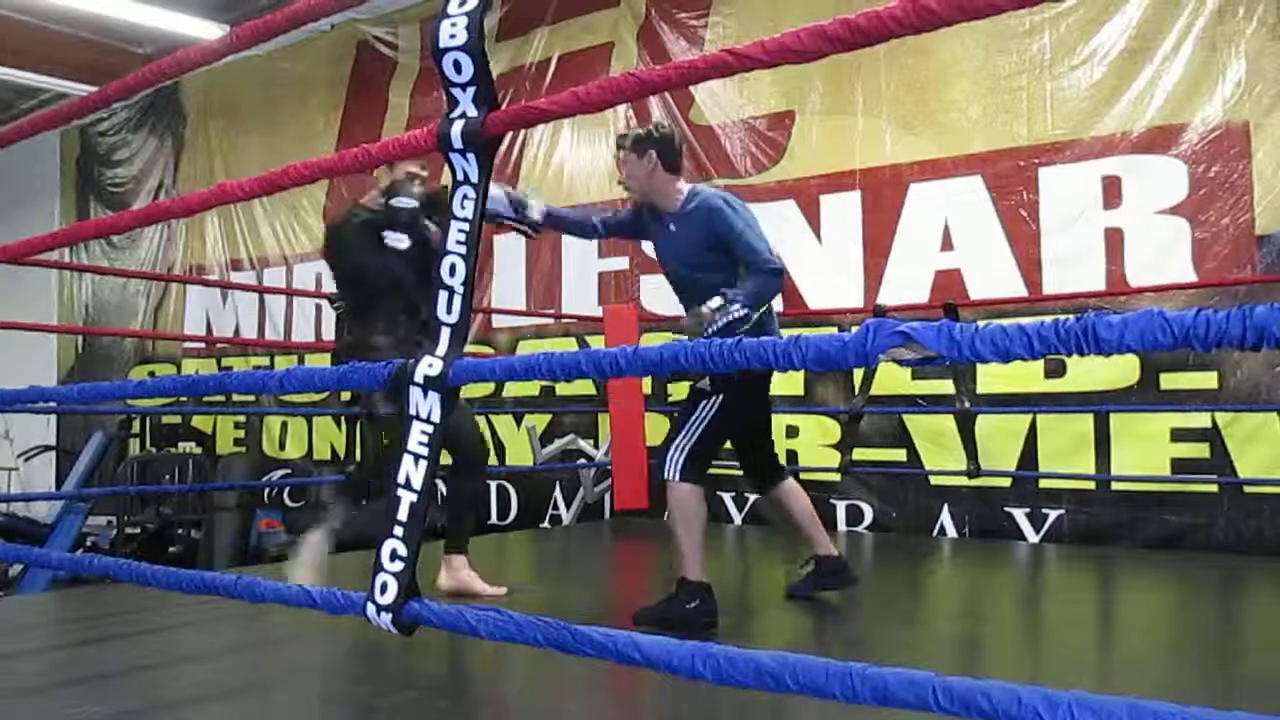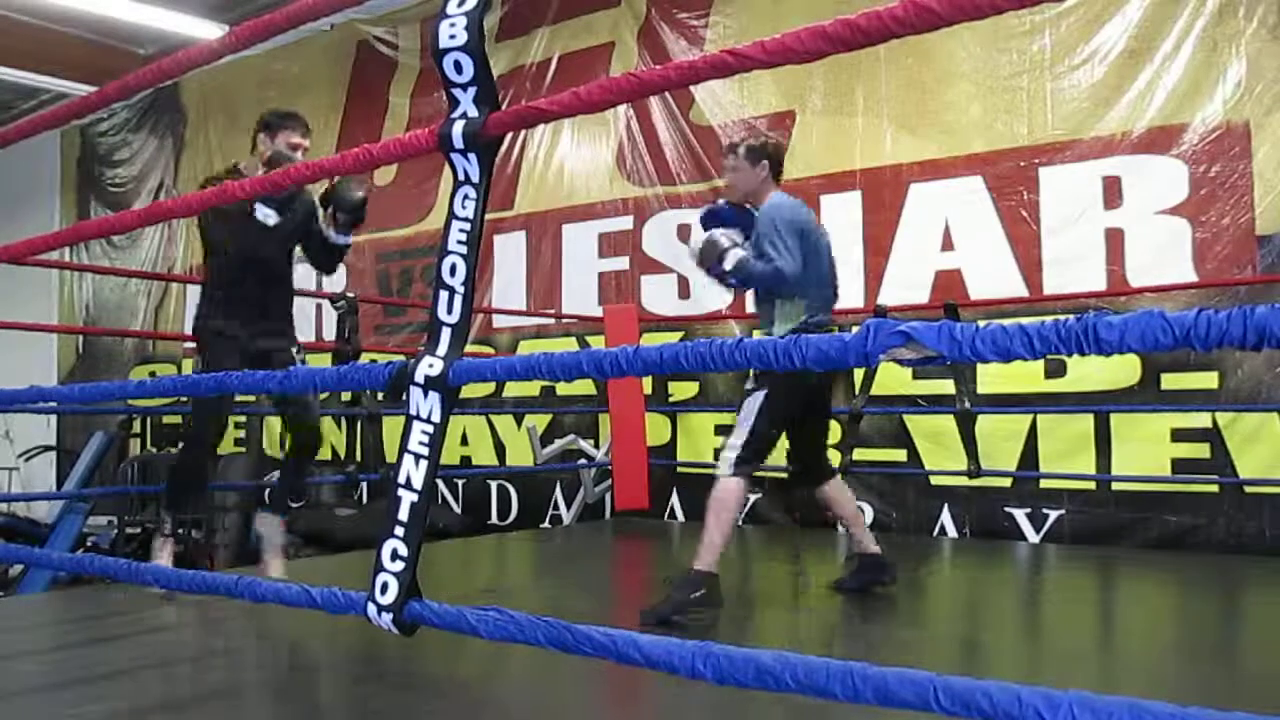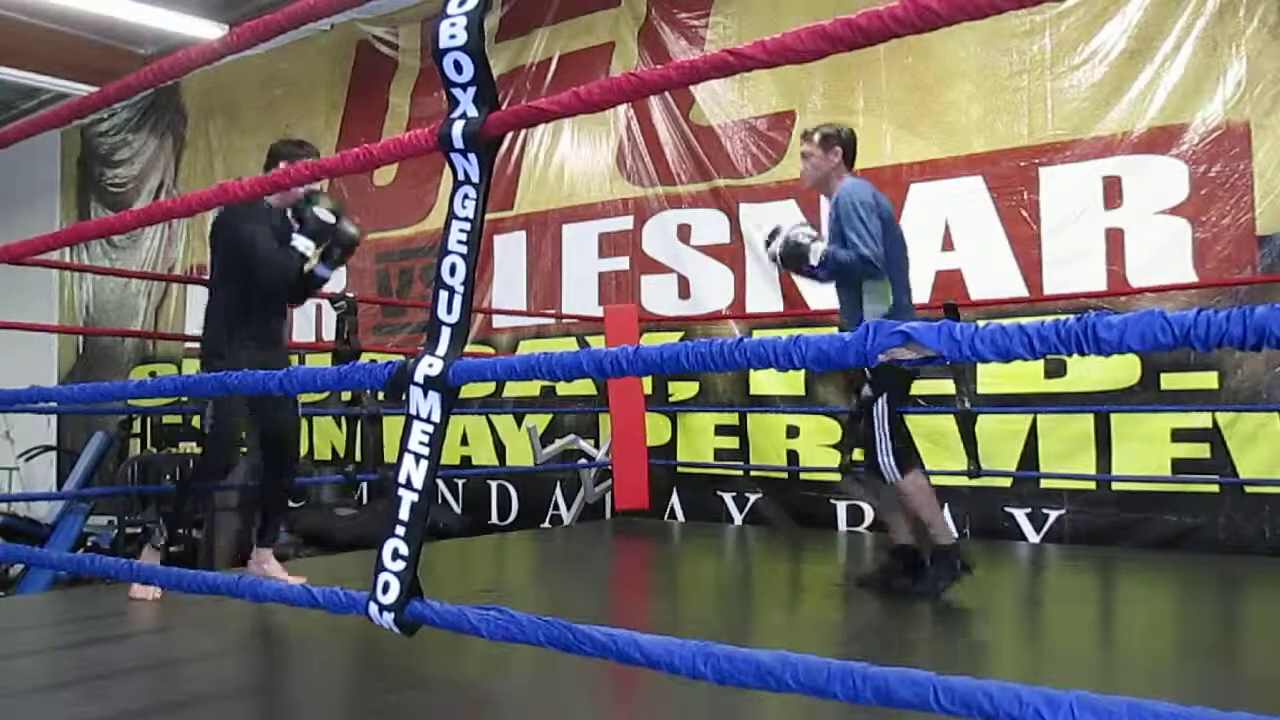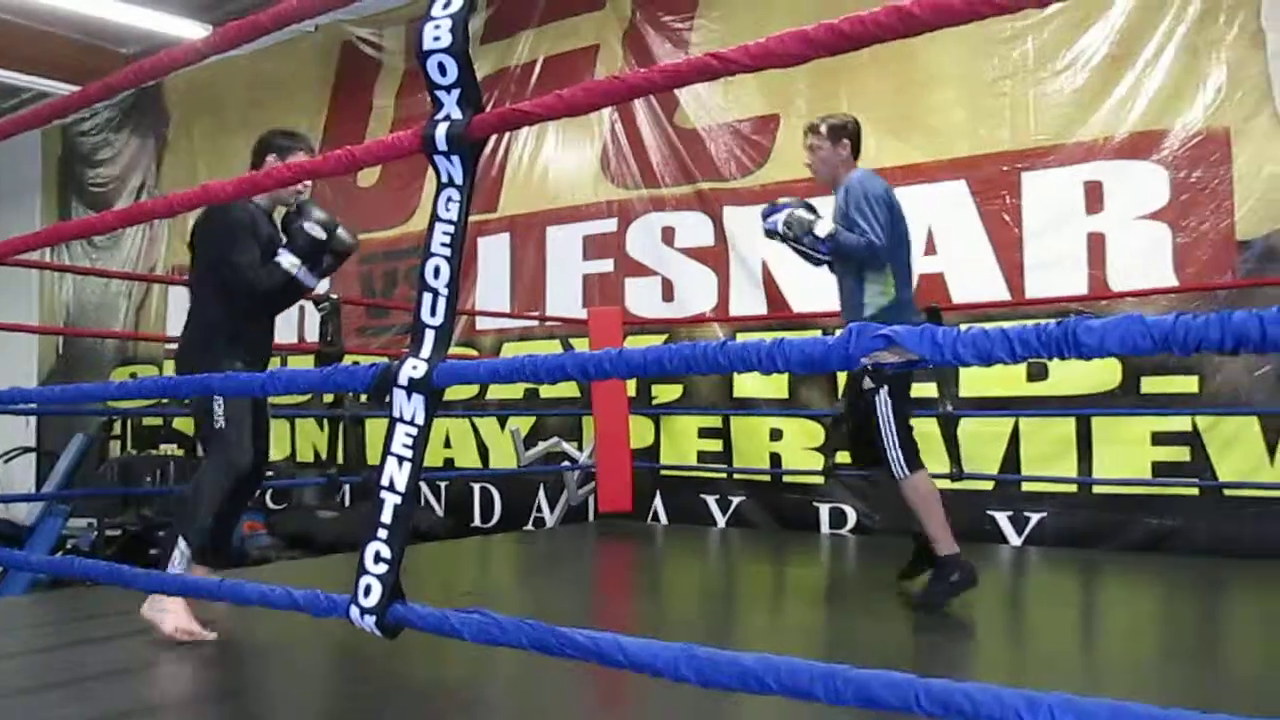
dt=0.5s
person 1, frame 1
left shoulder: (713, 206)
right shoulder: (652, 215)
left elbow: (771, 271)
right elbow: (599, 226)
left wrist: (724, 310)
right wrist: (529, 211)
left knee: (680, 461)
right knee: (763, 467)
left ankle: (694, 593)
right ankle: (829, 562)
person 1, frame 2
left shoulder: (777, 212)
right shoulder: (789, 212)
left elbow: (784, 277)
left wrist: (730, 257)
right wrist: (729, 251)
left knee: (735, 459)
right knee: (811, 465)
left ankle: (701, 582)
right ankle: (870, 559)
person 1, frame 3
left shoulder: (853, 196)
right shoulder: (851, 199)
left elbow: (870, 263)
left wrist: (815, 252)
right wrist: (805, 255)
left knee: (889, 454)
right knee: (881, 451)
left ankle: (947, 551)
right ankle: (904, 553)
person 1, frame 4
left shoulder: (862, 185)
right shoulder: (853, 191)
left elbow: (872, 250)
right elbow: (844, 258)
left wrist: (817, 229)
right wrist: (804, 235)
left hip: (884, 332)
left knee: (894, 450)
right knee: (862, 440)
left ankle: (951, 563)
right ankle: (929, 542)
person 2, frame 1
left shoulder: (416, 226)
right shoulder: (348, 230)
right elbow: (378, 278)
left wrist: (447, 234)
right wrist: (398, 227)
left hip: (419, 357)
right hip: (377, 356)
left knee: (472, 450)
right knee: (391, 452)
left ankle: (455, 565)
right ankle: (325, 534)
person 2, frame 2
left shoulder: (295, 199)
right shoulder: (219, 190)
left elbow: (325, 261)
right elbow: (232, 252)
left wrist: (344, 227)
right wrist: (269, 203)
left hip: (276, 334)
right hip: (224, 333)
left knee: (308, 430)
right knee: (203, 437)
left ankle: (273, 519)
right ankle: (164, 543)
person 2, frame 3
left shoulder: (282, 220)
right shoulder: (242, 213)
left elbow: (293, 293)
right elbow: (270, 274)
left wrist: (330, 260)
right wrist: (306, 235)
left hip: (270, 355)
right hip: (230, 355)
left knee: (284, 452)
right knee: (219, 459)
left ankle: (263, 556)
right ankle: (153, 551)
person 2, frame 4
left shoulder: (265, 221)
right shoulder: (230, 214)
left elbow: (273, 297)
right elbow: (250, 289)
left wrist: (318, 261)
right wrist: (300, 249)
left hip: (242, 363)
right hip: (215, 361)
left knee: (249, 466)
right knee: (229, 461)
left ankle: (204, 569)
right ankle: (167, 596)
